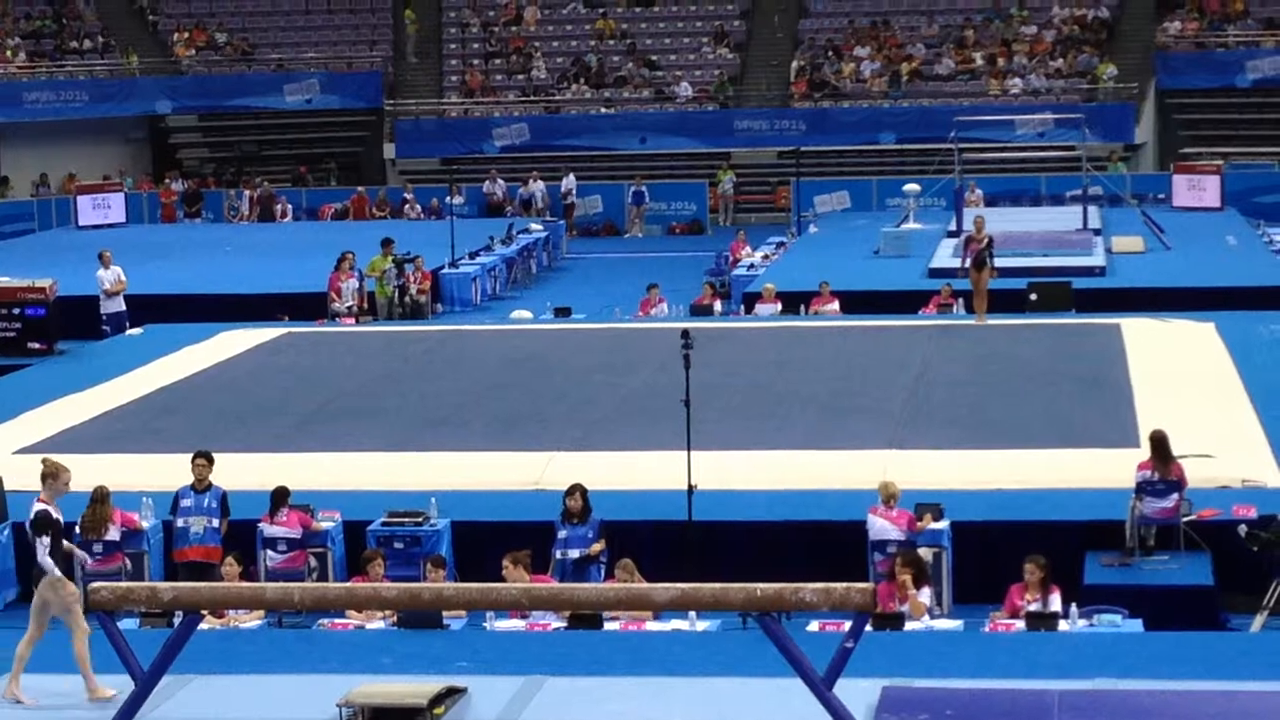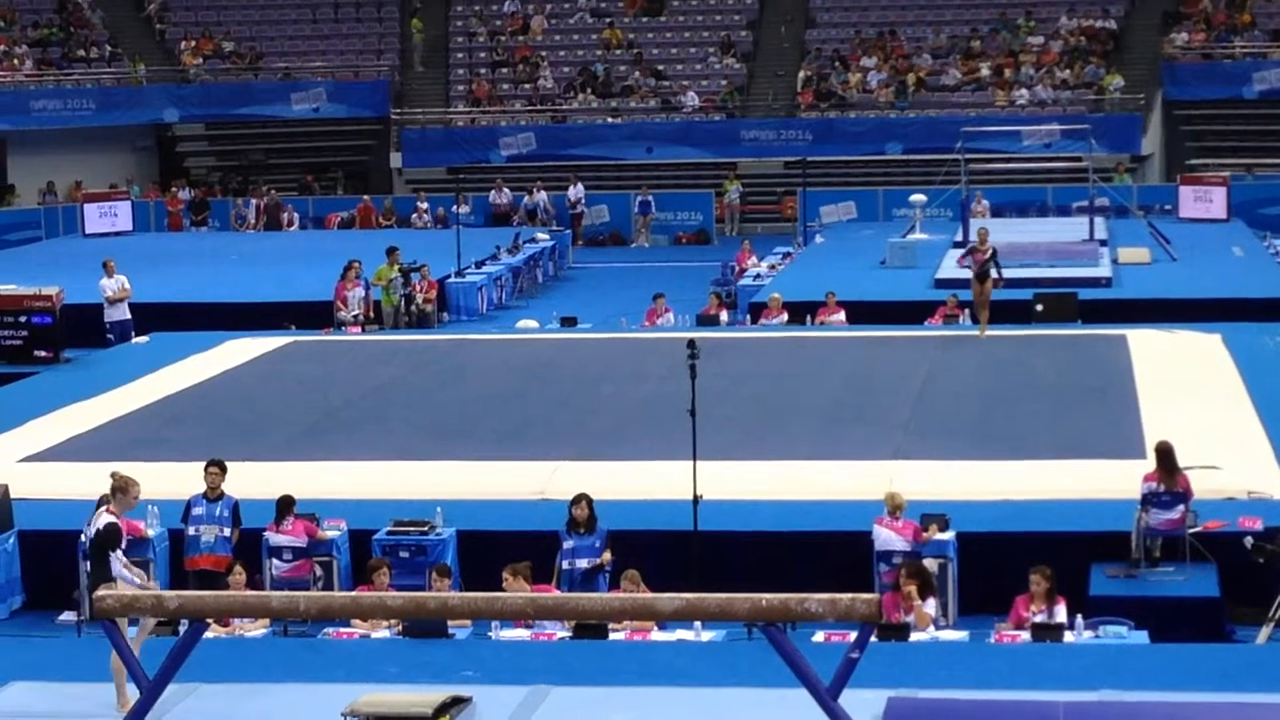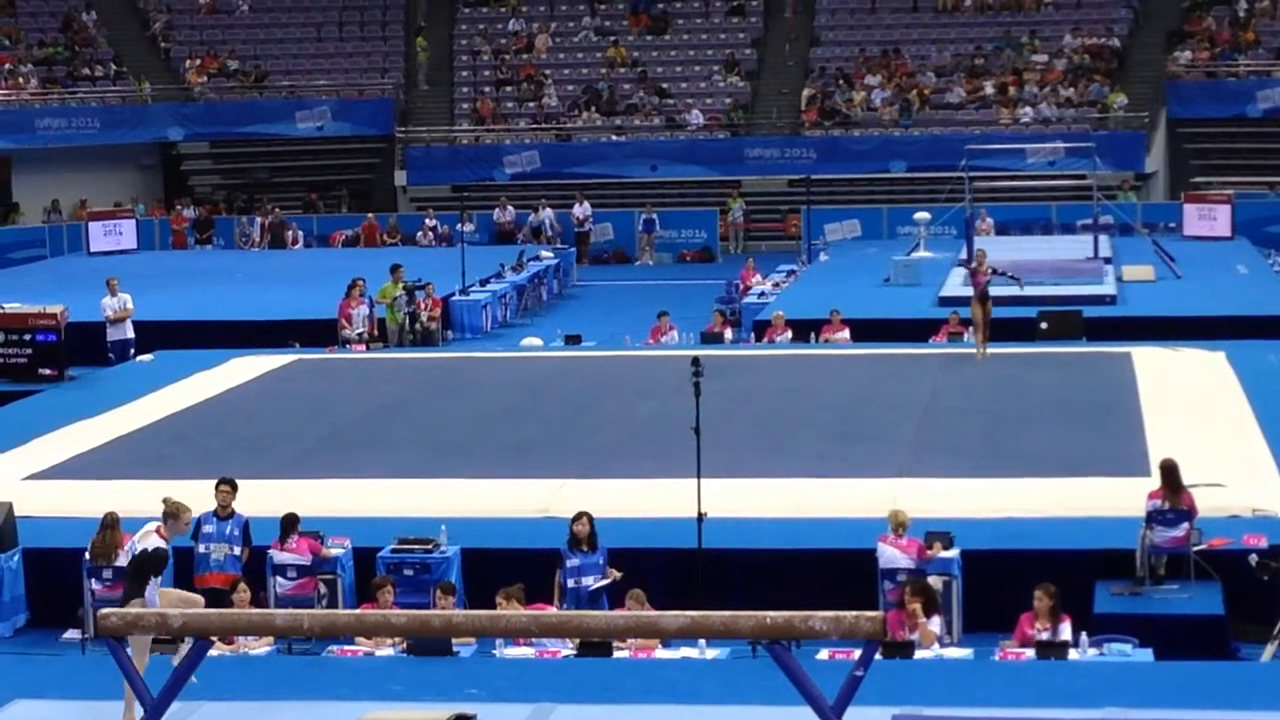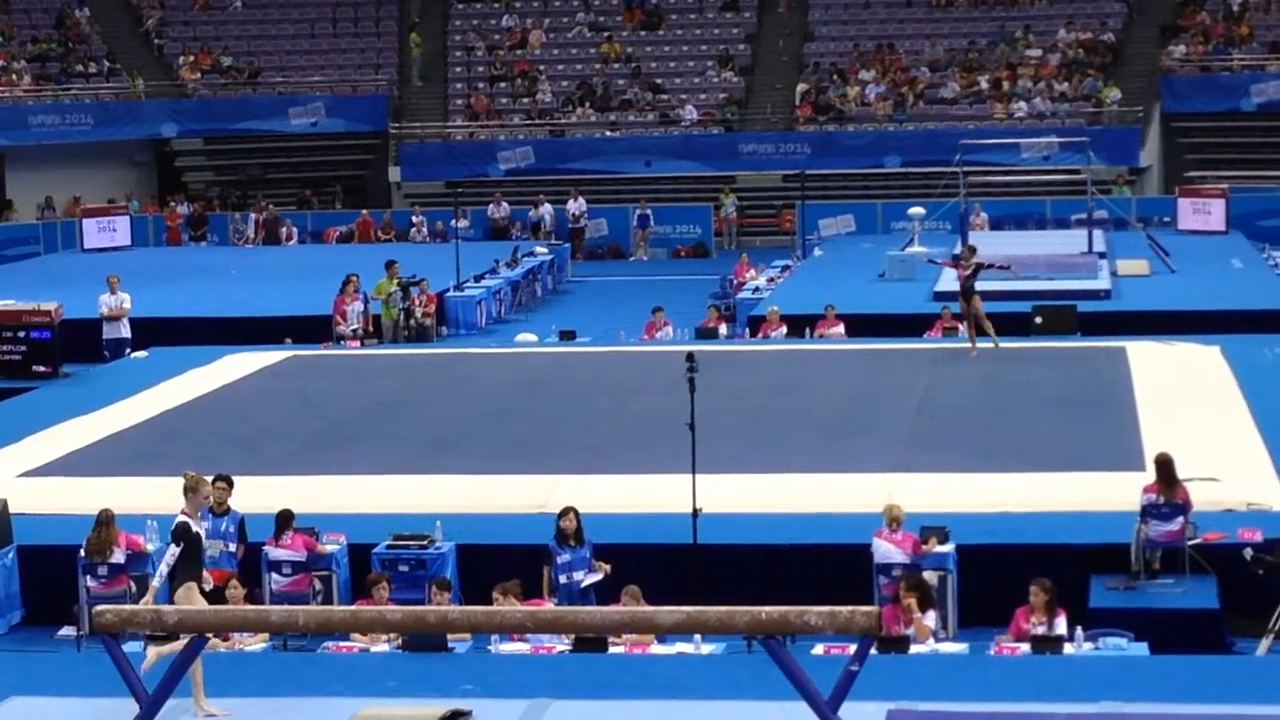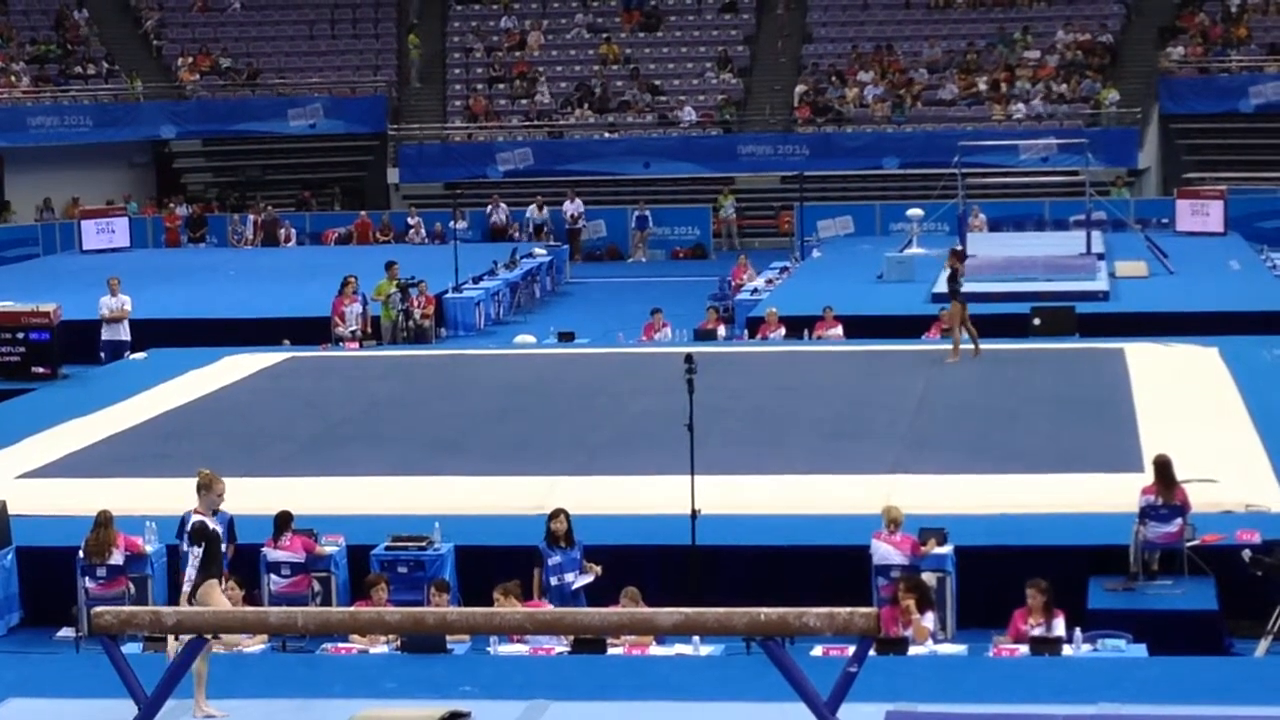
dt=0.5s
person 1, frame 1
left shoulder: (49, 505)
right shoulder: (43, 514)
right elbow: (42, 556)
left wrist: (72, 549)
right wrist: (65, 585)
left hip: (46, 578)
right hip: (49, 578)
left knee: (34, 632)
right knee: (81, 629)
left ankle: (12, 685)
right ankle: (93, 689)
person 1, frame 2
left shoulder: (106, 512)
right shoulder: (112, 527)
right elbow: (117, 570)
left wrist: (130, 566)
right wrist: (141, 584)
left hip: (111, 582)
right hip: (103, 585)
left ankle: (131, 655)
right ankle: (123, 701)
person 1, frame 3
left shoulder: (152, 527)
right shoulder: (160, 552)
left elbow: (128, 551)
right elbow: (150, 594)
left hip: (141, 594)
right hip: (138, 601)
left knee: (197, 601)
right knee: (141, 660)
left ankle: (182, 655)
person 1, frame 4
left shoulder: (195, 518)
right shoulder: (183, 526)
right elbow: (168, 560)
left wrist: (202, 573)
right wrist: (151, 593)
left hip: (191, 586)
right hip: (185, 588)
left ankle: (201, 705)
right ankle: (160, 651)
person 1, frame 5
left shoulder: (210, 517)
right shoulder: (199, 525)
right elbow: (192, 565)
right wrist: (184, 600)
left hip: (212, 584)
right hip: (206, 586)
left knee: (207, 645)
